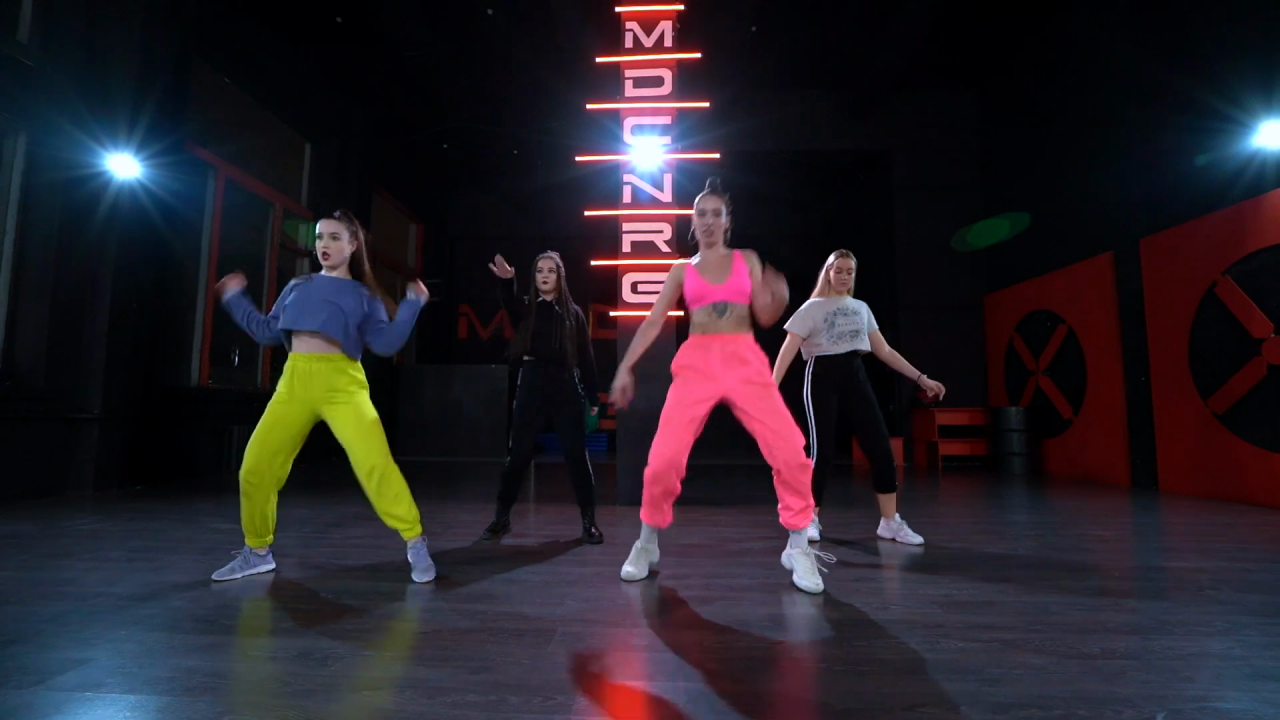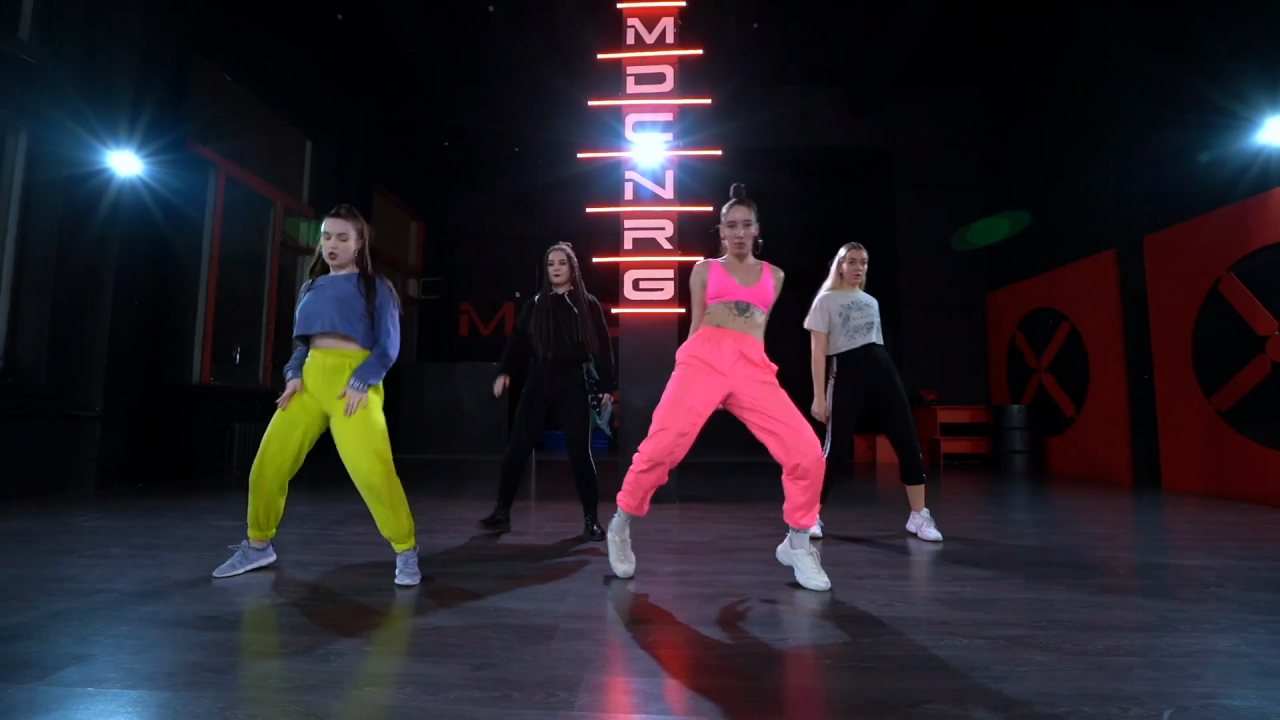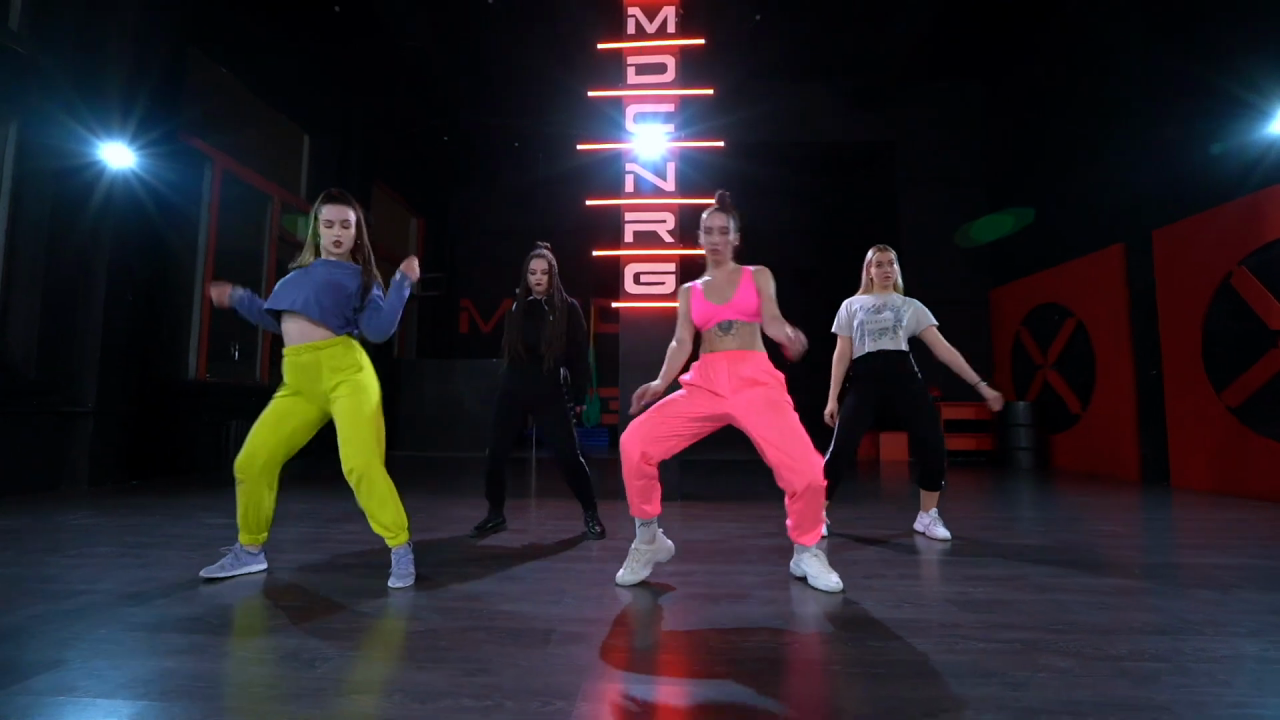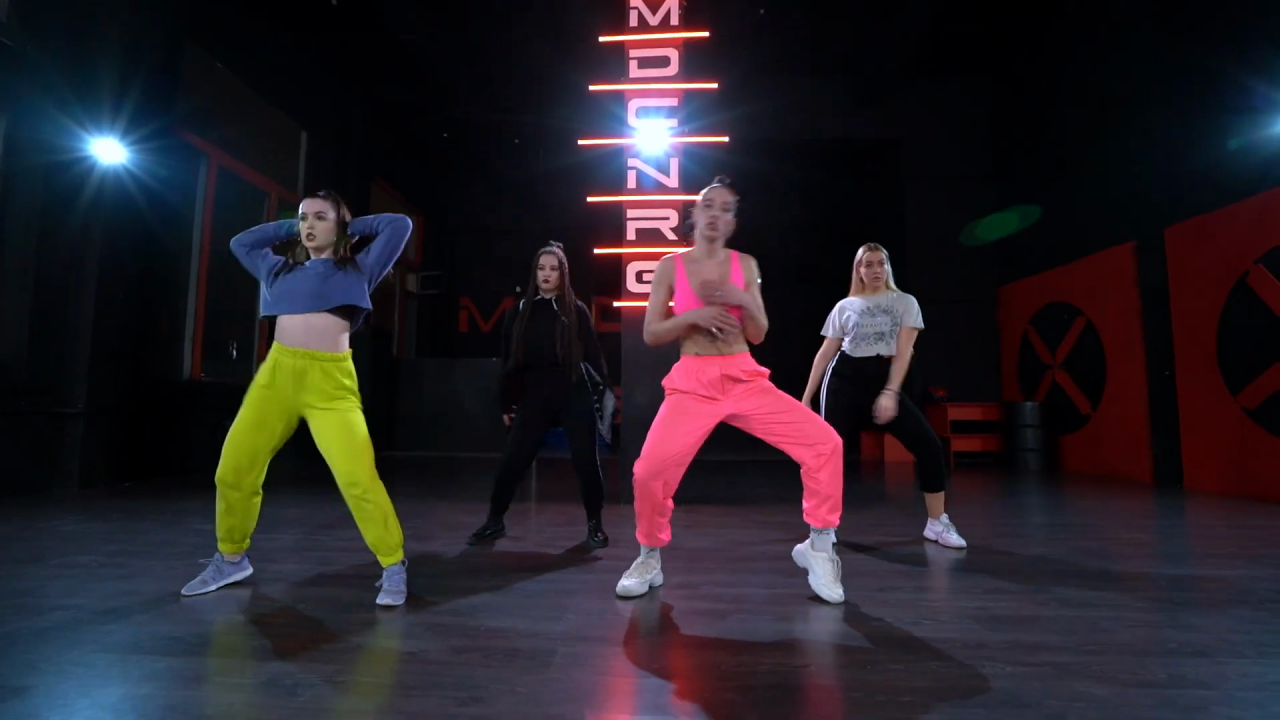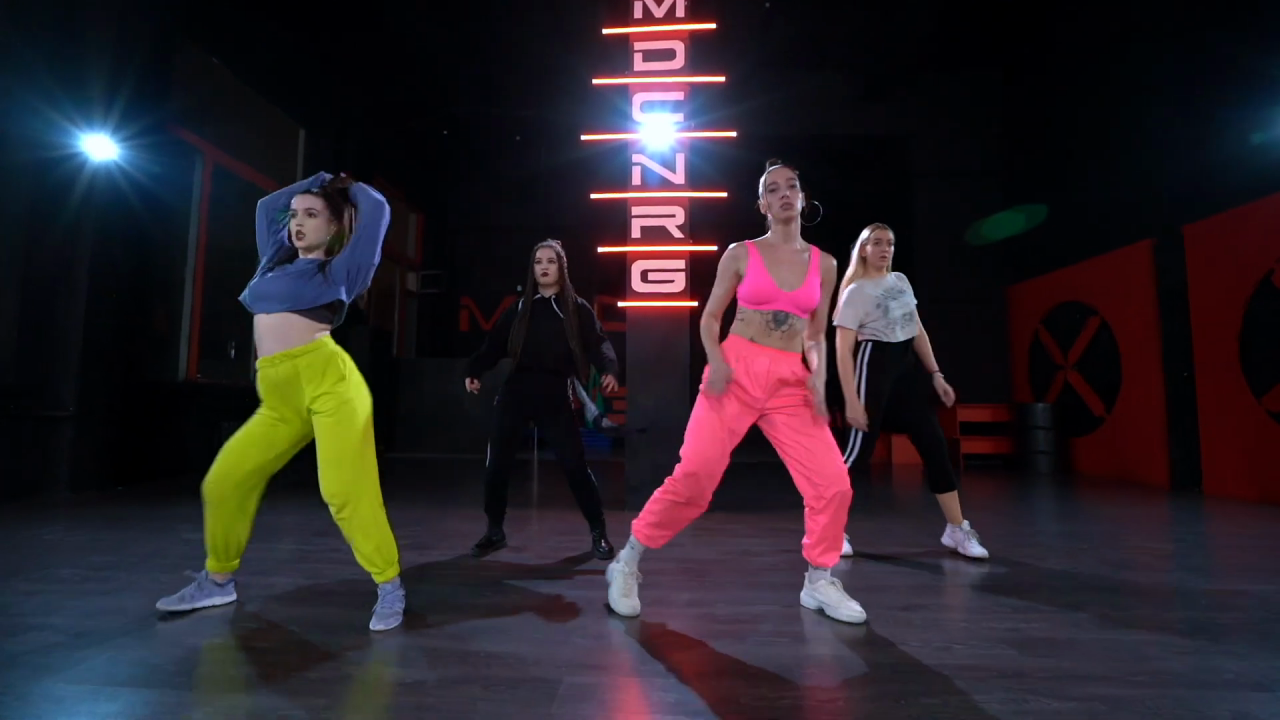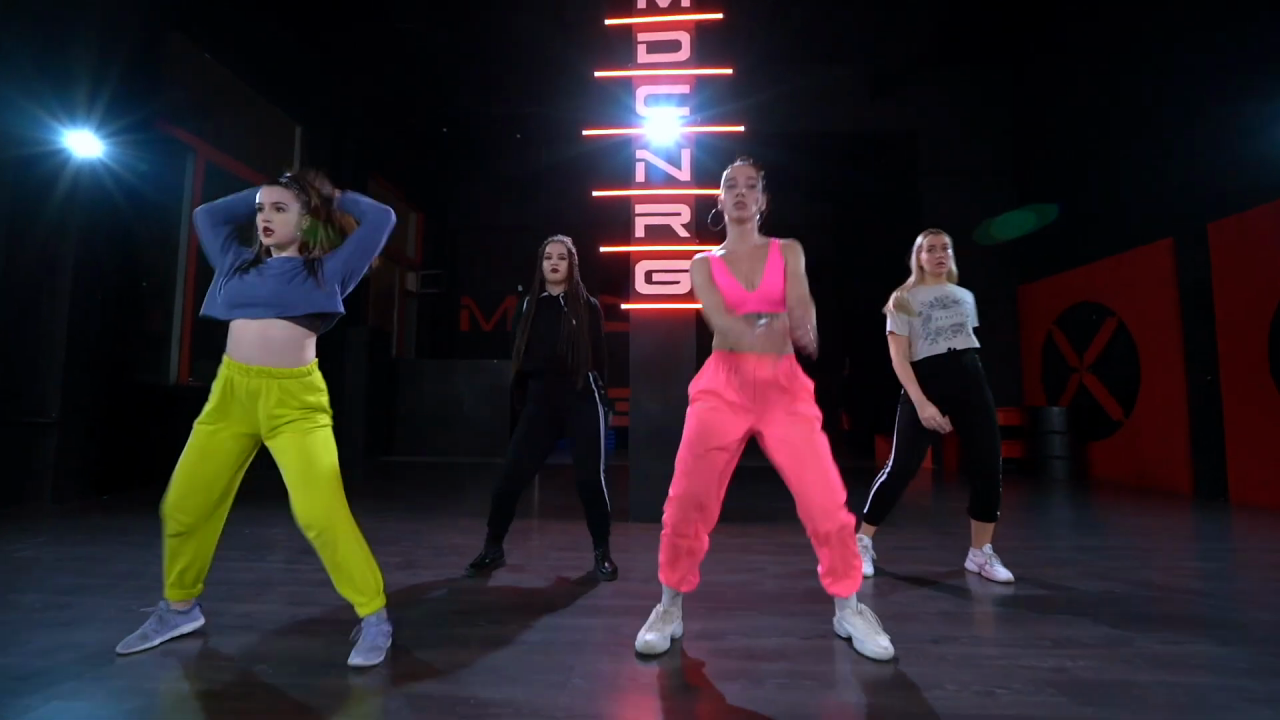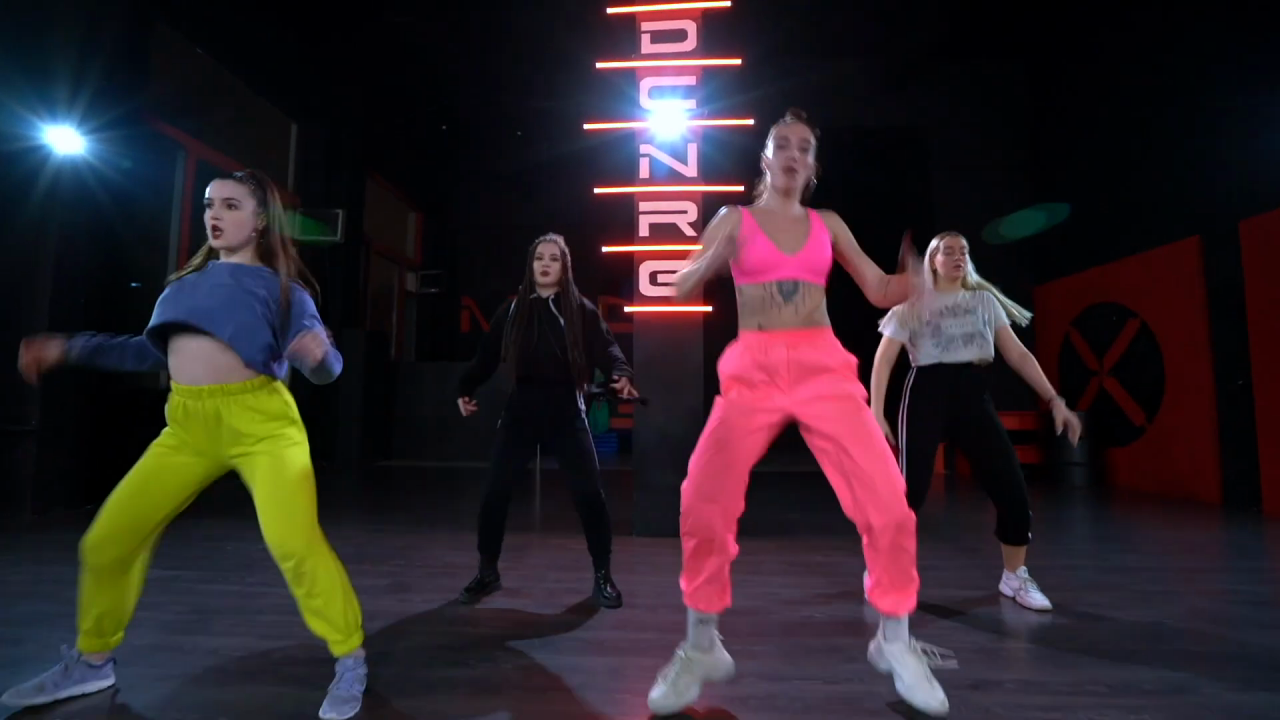
dt=0.4s
person 1, frame 1
left shoulder: (748, 261)
right shoulder: (681, 270)
left elbow: (766, 318)
right elbow: (654, 321)
left wrist: (778, 296)
right wrist: (625, 366)
left hip: (746, 365)
right hip: (697, 365)
left knee: (791, 453)
right knee: (664, 460)
left ankle: (797, 546)
right ankle: (648, 542)
person 1, frame 2
left shoulder: (772, 274)
right shoulder: (705, 269)
left wrist: (736, 394)
right wrist: (687, 376)
left hip: (753, 369)
right hip: (705, 360)
left knee: (807, 453)
right knee: (663, 446)
left ankle: (798, 544)
right ankle: (622, 527)
person 1, frame 3
left shoulder: (759, 276)
right shoulder: (689, 292)
left elbow: (772, 320)
right elbow: (682, 341)
left wrist: (787, 334)
right wrist: (662, 381)
left hip: (756, 383)
right hip: (705, 384)
left knee: (806, 474)
right knee: (635, 442)
left ankle: (808, 553)
right ankle: (649, 541)
person 1, frame 4
left shoulder: (746, 265)
right shoulder: (670, 267)
left elbow: (756, 334)
right elbow: (651, 334)
left wrist: (740, 300)
right wrist: (692, 318)
left hip: (745, 381)
right hip: (691, 385)
left knee: (825, 445)
right knee: (650, 470)
left ankle: (818, 548)
right ankle: (649, 560)
person 1, frame 5
left shoulder: (824, 263)
right shoulder: (740, 253)
left elbow: (817, 333)
right elbow: (710, 314)
left wrist: (819, 373)
right wrist: (716, 360)
left hip: (789, 384)
right hip: (734, 376)
left knee: (832, 483)
right knee: (695, 475)
left ankle: (818, 581)
right ankle: (627, 563)
person 1, frame 6
left shoulder: (788, 251)
right shoulder: (703, 265)
left elbow: (801, 310)
right elbow: (715, 315)
left wrist: (803, 327)
right wrist: (753, 331)
left hip: (784, 388)
right hip: (721, 388)
left knee: (824, 506)
right knee: (687, 505)
left ankle: (849, 608)
right ankle: (670, 607)
person 1, frame 7
left shoulder: (827, 224)
right shoulder: (734, 220)
left elbow: (876, 289)
right elbow: (686, 281)
left wrist: (907, 283)
right wrist: (707, 263)
left hip: (823, 371)
right hip: (756, 372)
left knee: (885, 500)
right knee: (705, 498)
person 2, frame 1
left shoulder: (365, 295)
right shoulder: (297, 288)
left elbow: (385, 343)
right elbow: (267, 333)
left wrist: (412, 305)
right wrist: (235, 299)
left hip: (344, 383)
right hip: (295, 381)
left knee: (376, 465)
right knee: (256, 471)
left ankle: (417, 544)
right ankle: (257, 550)
person 2, frame 2
left shoulder: (375, 287)
right shoulder: (313, 287)
left elbow: (388, 344)
left wrist: (362, 382)
right wrist: (294, 374)
left hip: (356, 386)
right hip: (312, 384)
left knee: (372, 473)
right knee: (268, 467)
left ankle: (406, 553)
right ankle: (258, 545)
person 2, frame 3
left shoulder: (361, 278)
right shoulder: (301, 271)
left elbow: (379, 329)
right elbow: (280, 320)
left wrist: (403, 283)
right wrist: (239, 299)
left hip: (346, 372)
right hip: (299, 380)
left knee: (363, 467)
right knee: (251, 463)
left ankle: (401, 551)
right ankle: (250, 550)
person 2, frame 4
left shoulder: (357, 269)
right shoulder: (280, 269)
left elbow: (400, 225)
right elbow: (242, 242)
left wrist: (354, 228)
right wrist: (293, 228)
left hip: (332, 384)
right hip: (277, 378)
left knee: (358, 478)
right knee: (233, 472)
left ankle: (394, 568)
right ankle: (231, 558)
person 2, frame 5
left shoulder: (343, 270)
right shoulder: (276, 259)
left elbow: (377, 214)
right elbow: (267, 206)
left wrist: (350, 189)
right wrist: (319, 180)
left hip: (329, 384)
right hip: (279, 395)
left knee: (344, 491)
right knee: (223, 483)
left ankle: (390, 587)
right ankle: (218, 579)
person 2, frame 6
left shoulder: (326, 267)
right shoulder: (241, 265)
left elbow: (381, 220)
right elbow: (205, 215)
left wrist: (337, 200)
right wrist: (259, 198)
left hip: (297, 405)
right hip: (233, 398)
left knee: (323, 517)
right knee: (184, 507)
left ankle: (374, 618)
right ankle: (180, 607)
person 2, frame 7
left shoulder: (280, 285)
right shoulder: (191, 278)
left elbow: (326, 368)
right elbow: (153, 349)
left wrist: (316, 355)
right wrist: (70, 349)
left hip: (257, 419)
right hip: (191, 422)
left knee: (294, 545)
right knee: (108, 541)
person 3, frame 1
left shoulder: (861, 308)
right shoulder: (813, 307)
left elbow: (883, 350)
right elbow: (789, 349)
left wrist: (921, 378)
left hip: (855, 377)
right hip: (822, 376)
left knee: (879, 449)
right knee: (823, 451)
left ankle: (890, 521)
right ankle: (811, 518)
person 3, frame 2
left shoulder: (870, 301)
right shoulder: (826, 301)
right elbow: (819, 350)
left wrist: (869, 391)
right wrist: (819, 396)
left hip: (881, 369)
right hip: (846, 372)
left knee: (907, 441)
right knee: (837, 448)
left ankle: (919, 516)
person 3, frame 3
left shoulder: (911, 306)
right shoulder: (851, 305)
left elbow: (941, 348)
right elbow: (842, 353)
left wrist: (980, 384)
right wrist: (832, 398)
left hip: (903, 376)
right hip: (864, 379)
left knee: (933, 446)
right knee: (841, 448)
left ankle: (927, 516)
person 3, frame 4
left shoulder: (905, 302)
right shoulder: (844, 307)
left elbow: (904, 352)
right elbow: (825, 353)
left wrist: (890, 392)
right wrist: (806, 397)
left hip: (881, 382)
right hip: (844, 378)
left knee: (929, 446)
left ankle: (938, 523)
person 3, frame 5
left shoulder: (900, 281)
right shoulder: (856, 292)
left elbow: (917, 332)
right elbow: (844, 350)
left wrist: (936, 375)
right wrist: (852, 400)
left hip: (907, 366)
right hip: (875, 366)
left knee: (934, 444)
right knee: (860, 448)
left ankle: (958, 530)
person 3, frame 6
left shoulder: (965, 296)
right shoulder: (904, 299)
right elbow: (899, 355)
right wrist: (923, 402)
left hip: (970, 377)
right hip: (926, 379)
left knee: (987, 468)
right knee: (901, 468)
left ankle: (981, 553)
right ankle: (862, 543)
person 3, frame 7
left shoulder: (985, 298)
right shoulder: (913, 303)
left elbow: (1017, 354)
right elbow: (885, 358)
left wrist: (1057, 402)
right wrist: (875, 412)
left hip: (973, 397)
right hip: (925, 395)
left knee: (1013, 493)
right knee: (912, 491)
left ankle: (1015, 576)
person 4, frame 1
left shoulder: (573, 313)
right shoulder: (525, 306)
left elbow: (586, 357)
right elbow: (510, 305)
left wrist: (592, 396)
right wrist: (506, 279)
left hip: (567, 388)
right hip: (532, 385)
left knee: (576, 456)
right knee: (519, 455)
left ankle: (588, 521)
right ankle: (502, 517)
person 4, frame 2
left shoulder: (588, 305)
right shoulder: (536, 304)
left elbow: (602, 347)
right elbow: (517, 341)
left wrist: (606, 385)
right wrist: (505, 372)
left hip: (574, 386)
right hip: (539, 384)
left knee: (579, 454)
right knee: (517, 450)
left ankle: (591, 518)
right ankle: (502, 512)
person 4, frame 3
left shoulder: (568, 308)
right shoulder: (518, 308)
left elbow: (579, 354)
left wrist: (578, 397)
left hip: (550, 390)
right hip: (513, 388)
left knee: (567, 455)
right knee: (496, 453)
left ankle: (590, 515)
right ankle: (495, 514)
person 4, frame 4
left shoulder: (576, 310)
right shoulder: (523, 309)
left elbow: (591, 353)
right elbow: (511, 358)
left wrist: (603, 391)
right wrist: (507, 402)
left hip: (575, 393)
right hip: (535, 395)
left knee: (586, 460)
right knee: (514, 460)
left ankle: (595, 524)
right ankle: (495, 522)
person 4, frame 5
left shoulder: (577, 309)
right shoulder: (520, 308)
left elbow: (597, 343)
right elbow: (495, 344)
left wrist: (608, 368)
right wrist: (474, 370)
left hip: (557, 397)
right hip: (516, 393)
left knee: (575, 465)
right knee: (497, 464)
left ankle: (598, 533)
right ankle: (495, 531)
person 4, frame 6
left shoulder: (587, 306)
right shoulder: (529, 307)
left elbow: (597, 357)
right elbow: (521, 361)
left wrist: (602, 399)
right wrist: (523, 406)
left hip: (582, 402)
right hip: (541, 403)
left knee: (590, 479)
right knee: (512, 476)
left ankle: (602, 552)
right ankle: (493, 548)
person 4, frame 7
left shoulder: (580, 310)
right shoulder: (514, 309)
left elbow: (605, 346)
right elbow: (489, 352)
left wrist: (619, 373)
right wrist: (466, 388)
left hip: (566, 410)
right hip: (521, 412)
left knee: (589, 493)
right knee: (495, 494)
left ankle: (603, 576)
right ankle: (487, 572)
